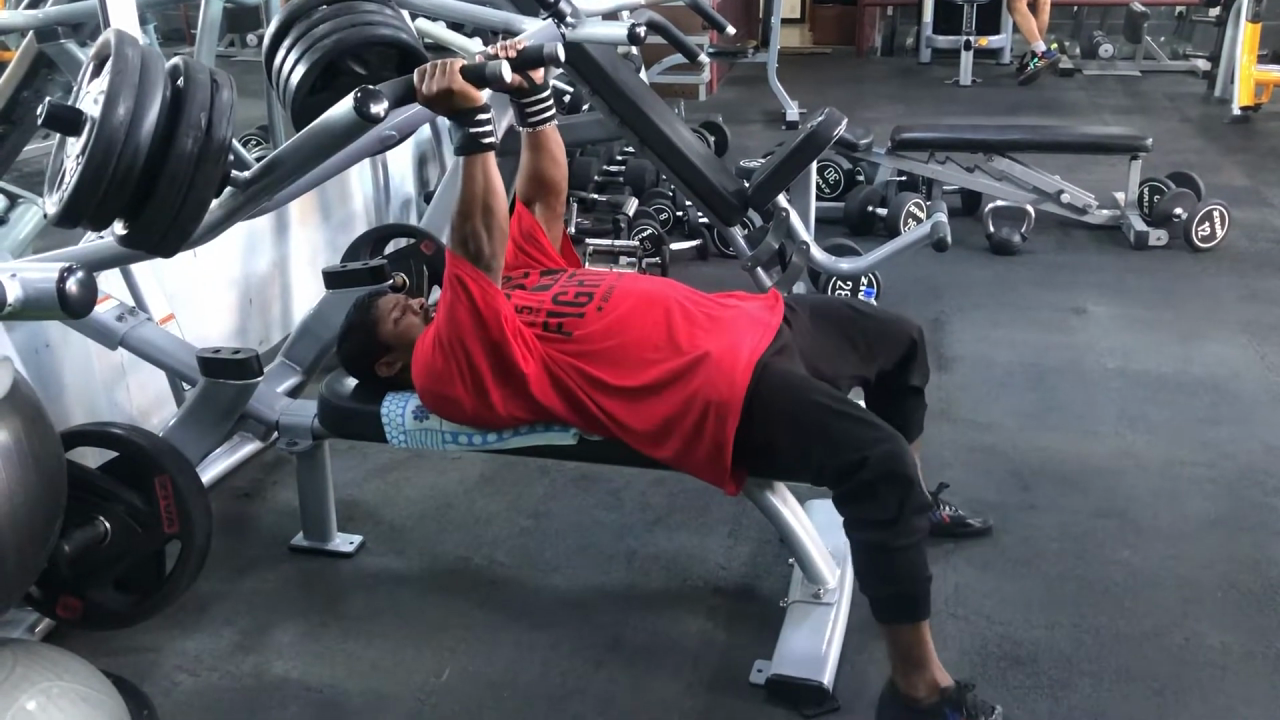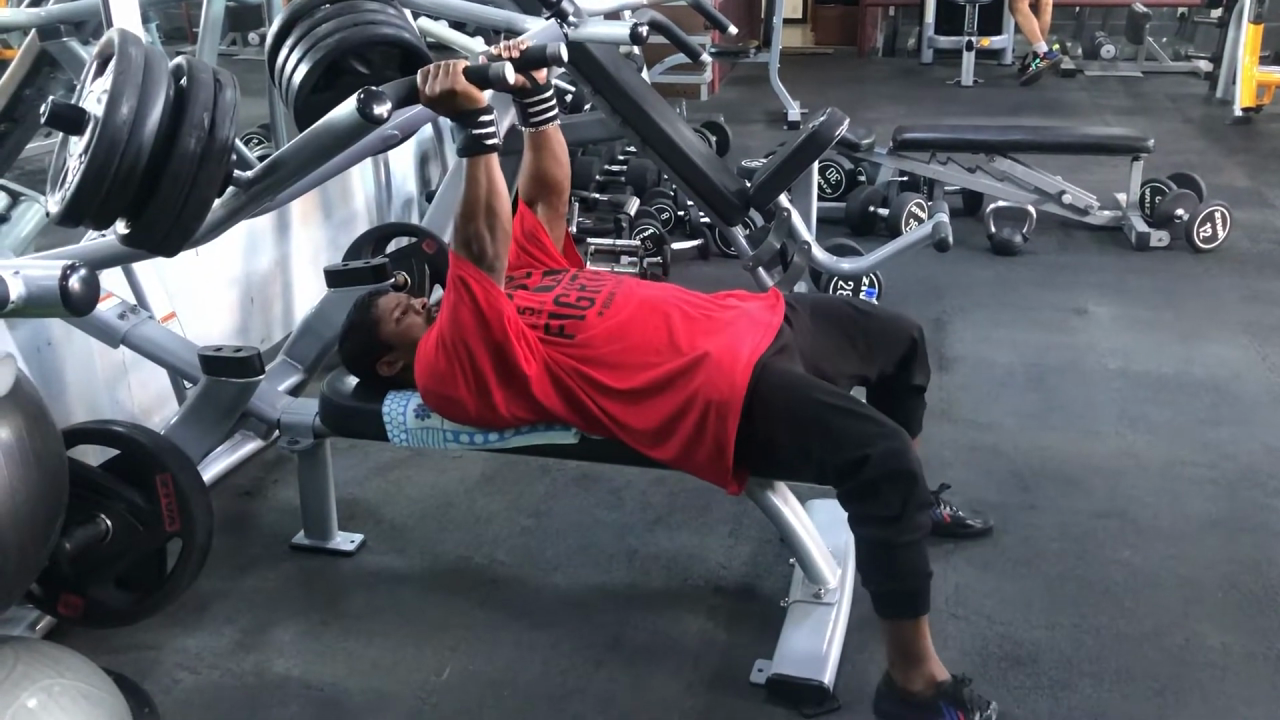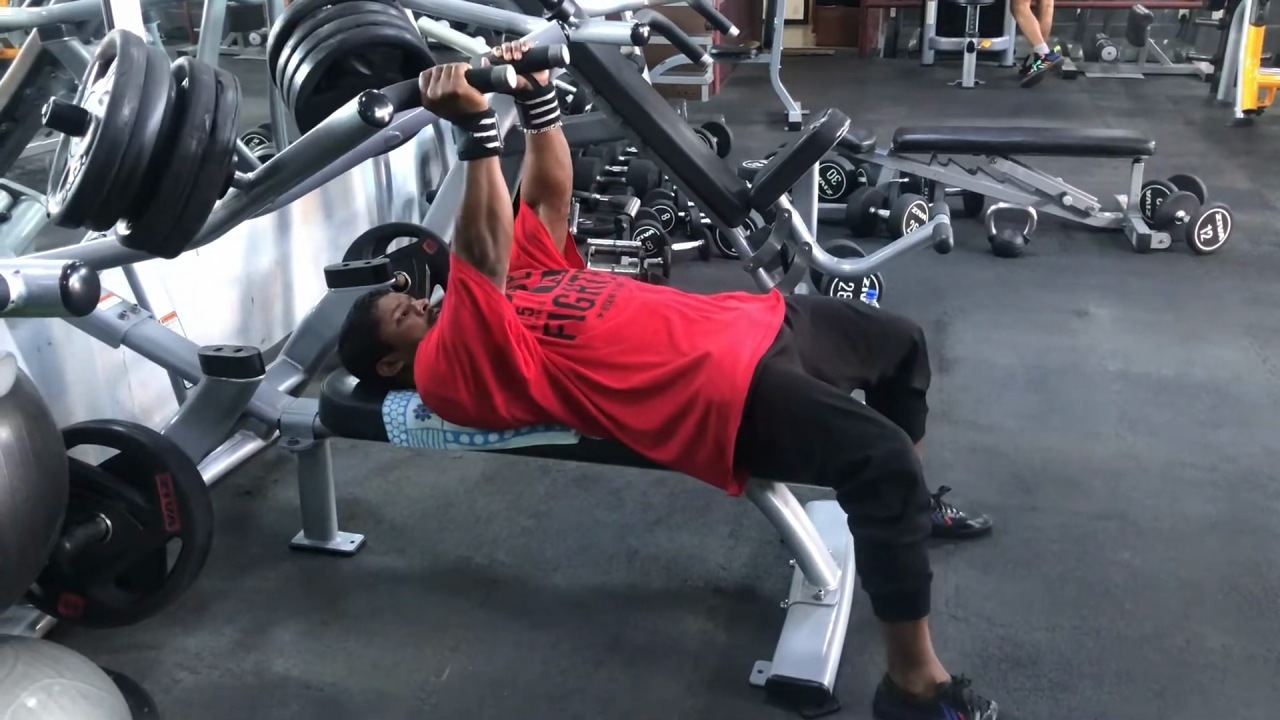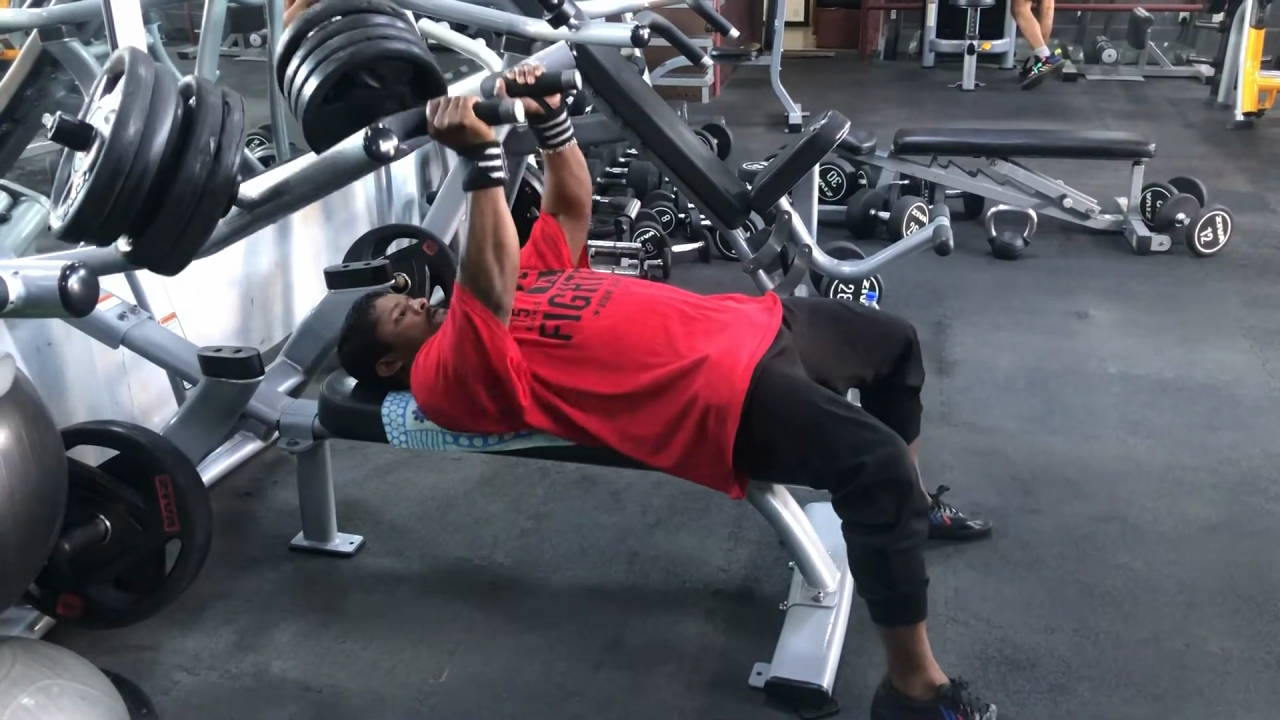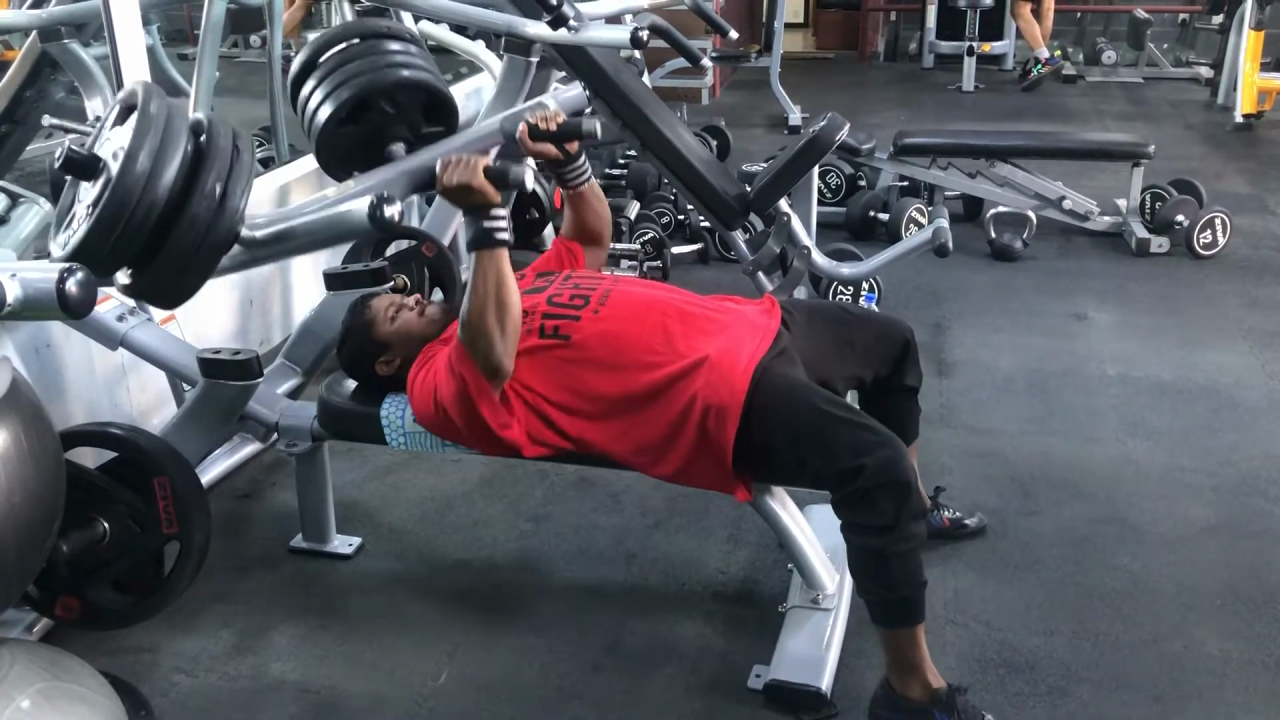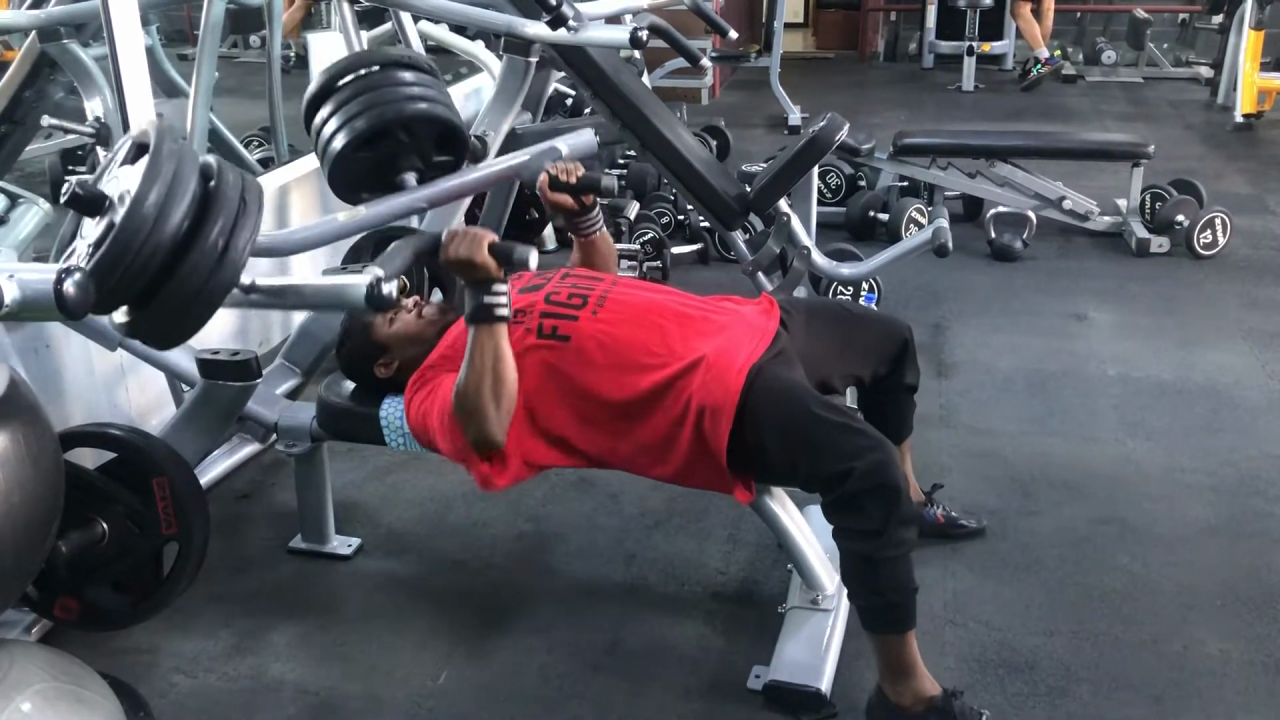
dt=0.3s
person 1, frame 1
left shoulder: (502, 289)
right shoulder: (447, 364)
left elbow: (545, 194)
right elbow: (476, 247)
left wrist: (530, 93)
right wrist: (470, 123)
right hip: (718, 389)
left knee: (899, 341)
right knee: (879, 462)
left ankle: (910, 508)
person 1, frame 2
left shoulder: (511, 283)
right shoulder: (451, 364)
left elbow: (546, 195)
right elbow: (478, 250)
left wrist: (533, 93)
right wrist: (472, 124)
right hip: (720, 389)
left knee: (900, 340)
right knee: (883, 458)
left ankle: (910, 507)
person 1, frame 3
left shoulder: (516, 282)
right shoulder: (449, 367)
left elbow: (548, 196)
right elbow: (480, 253)
left wrist: (535, 97)
right wrist: (474, 127)
right hip: (723, 391)
left knee: (901, 344)
right knee: (883, 459)
left ankle: (912, 511)
person 1, frame 4
left shoulder: (521, 277)
right shoulder: (441, 373)
left elbow: (571, 209)
right elbow: (487, 297)
left wrist: (546, 119)
right wrist: (481, 158)
right hip: (719, 392)
left knee: (894, 343)
right knee: (878, 463)
left ankle: (912, 508)
person 1, frame 5
left shoulder: (514, 292)
right shoulder: (436, 381)
left elbow: (591, 237)
right elbow: (491, 361)
left wrist: (565, 159)
right wrist: (484, 217)
right hip: (715, 393)
left knee: (891, 343)
right knee: (877, 466)
left ankle: (911, 514)
person 1, frame 6
left shoulder: (504, 298)
right shoulder: (434, 381)
left elbow: (602, 282)
right elbow: (486, 434)
left wrist: (581, 210)
right wrist: (482, 293)
right hip: (712, 394)
left knee: (890, 341)
right knee: (868, 468)
left ankle: (907, 507)
